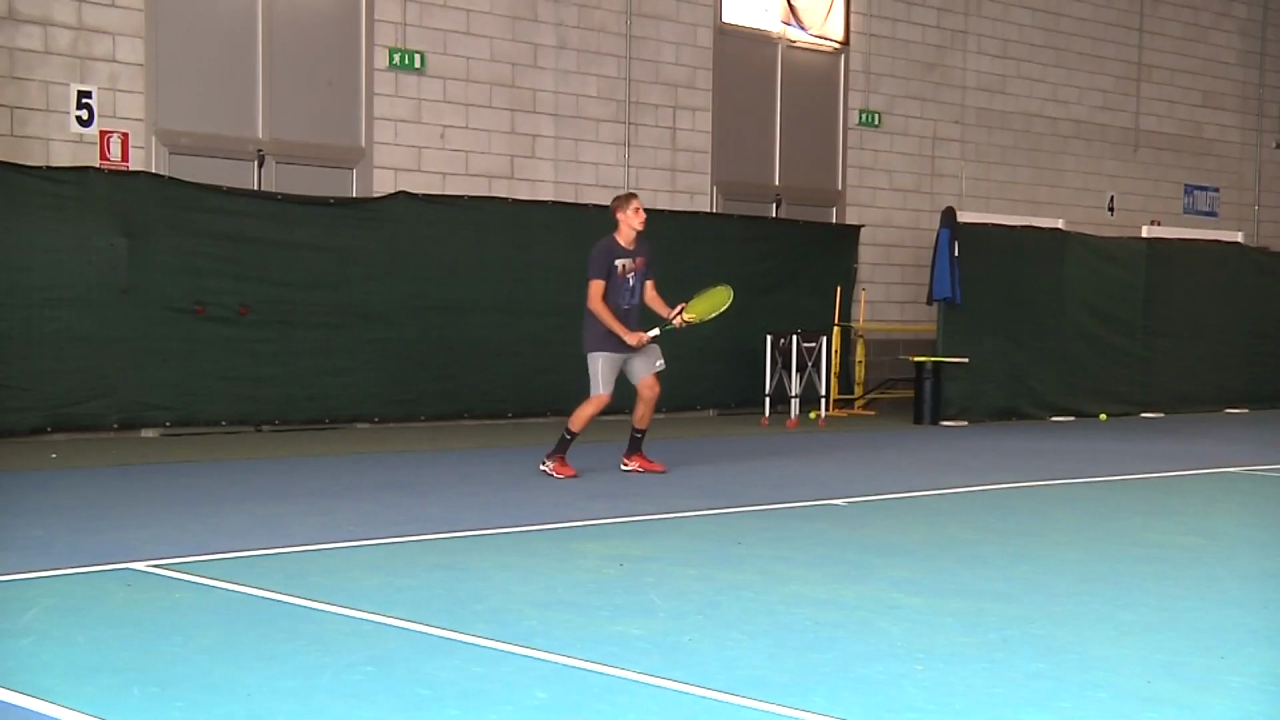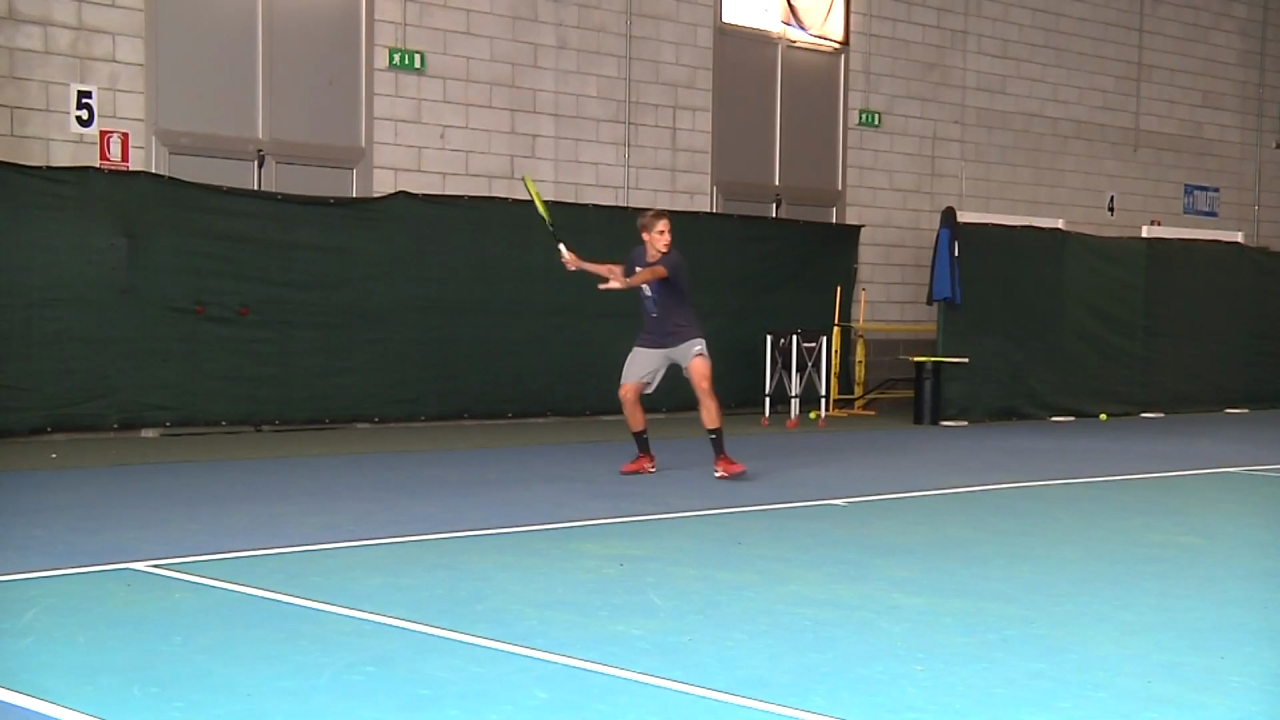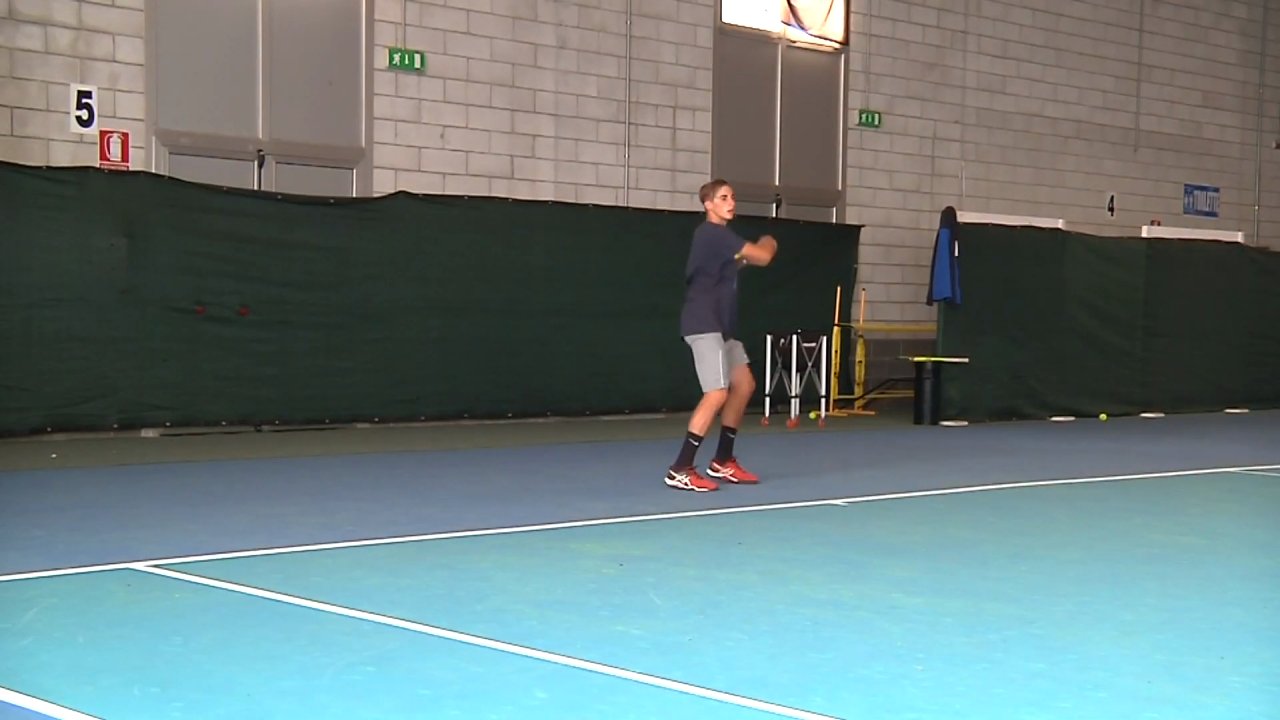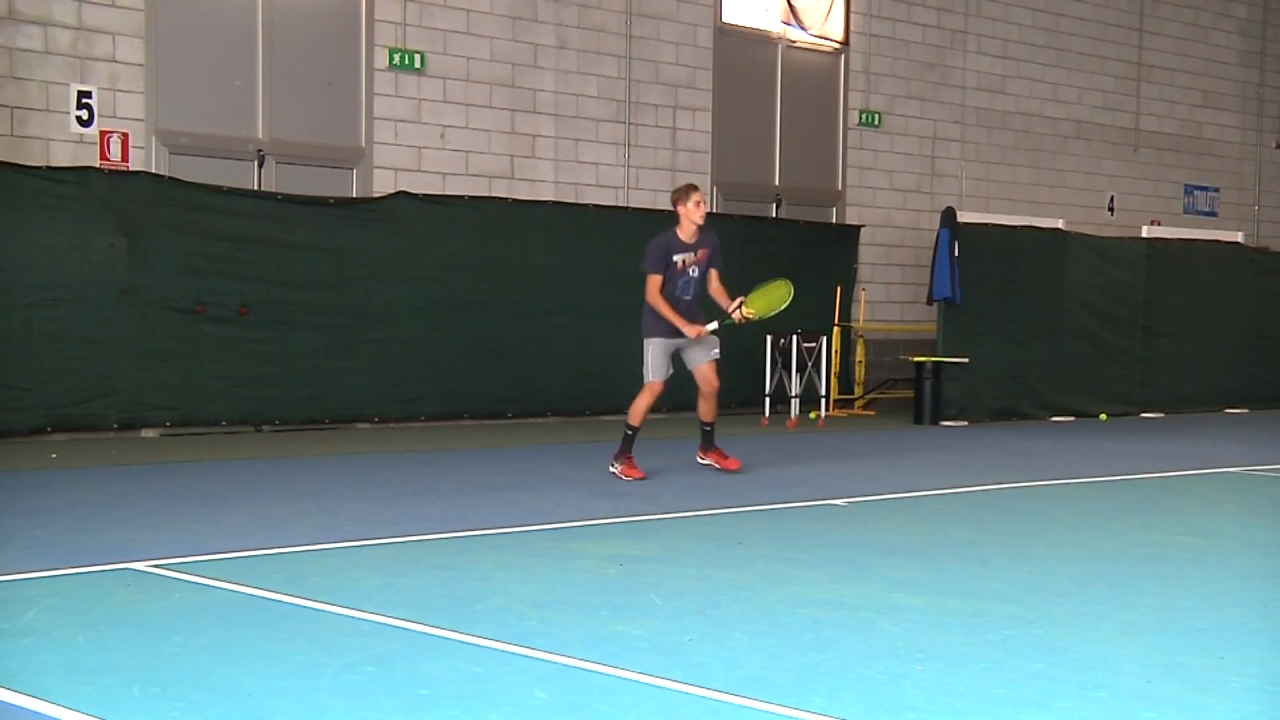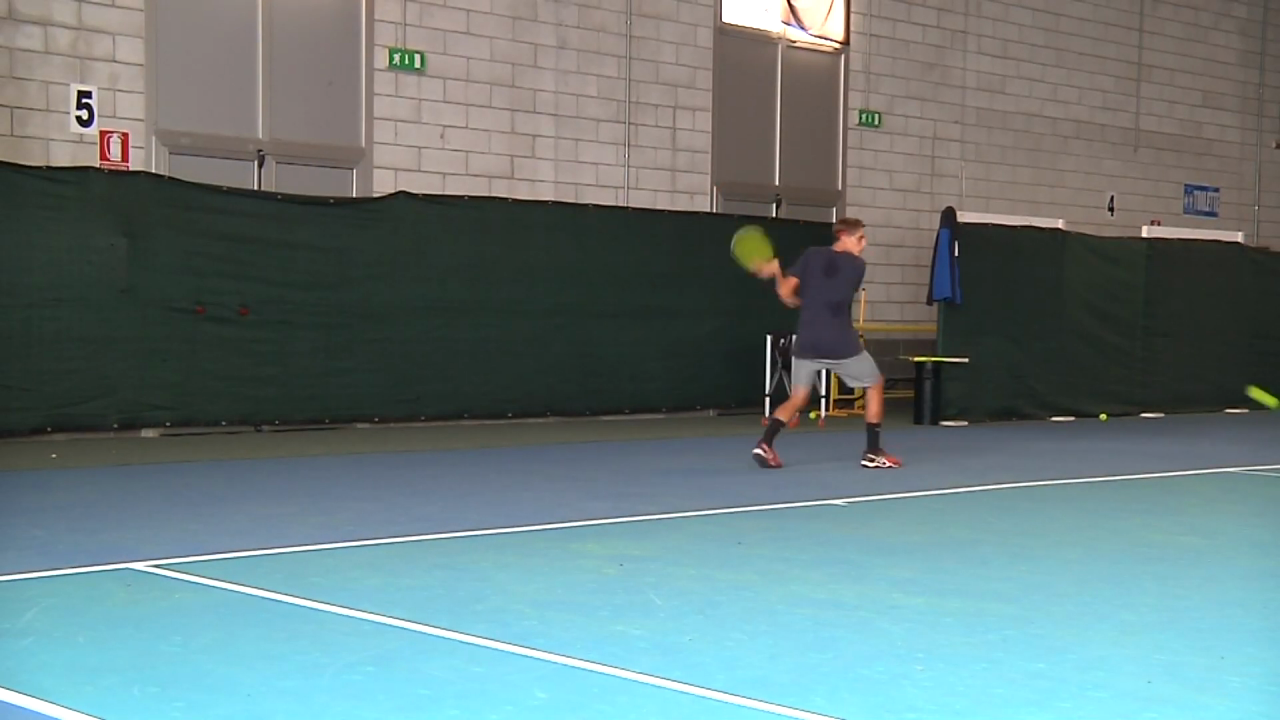
dt=1s
person 1, frame 1
left shoulder: (644, 250)
right shoulder: (603, 251)
left elbow: (649, 293)
right elbow: (594, 301)
left wrist: (670, 314)
right wrist: (625, 334)
left hip: (633, 336)
right hip: (603, 338)
left knee: (650, 390)
right knee: (601, 398)
left ankle: (633, 454)
right ankle: (555, 456)
person 1, frame 2
left shoulder: (672, 259)
right shoulder: (636, 254)
left elbow: (650, 275)
right elbow: (621, 272)
left wrist: (624, 282)
right wrist: (581, 265)
left hip: (686, 336)
right hip: (651, 341)
left knee: (704, 387)
right knee: (627, 394)
left ankle: (721, 459)
right ankle: (645, 456)
person 1, frame 3
left shoulder: (715, 234)
right shoulder: (714, 232)
right elbow: (763, 253)
left wrist: (745, 257)
right wrist: (768, 243)
left hip: (718, 326)
right hip: (703, 325)
left knee: (744, 386)
right knee: (718, 393)
left ankle: (723, 461)
right ankle: (680, 468)
person 1, frame 4
left shoulder: (710, 241)
right shoulder: (661, 244)
left elbow: (714, 284)
right elbow: (651, 294)
left wrist: (730, 306)
right wrist: (684, 326)
left hip: (692, 324)
right hip: (661, 326)
left knee: (711, 384)
right knee: (654, 387)
left ankle: (708, 449)
right ankle: (623, 457)
person 1, frame 5
left shoulder: (811, 256)
right shoulder: (858, 265)
left elbow: (785, 292)
left wrist: (776, 273)
left hip: (807, 341)
right hip: (843, 343)
left knee: (798, 398)
right knee: (875, 385)
left ankle: (765, 443)
right ankle: (873, 452)
